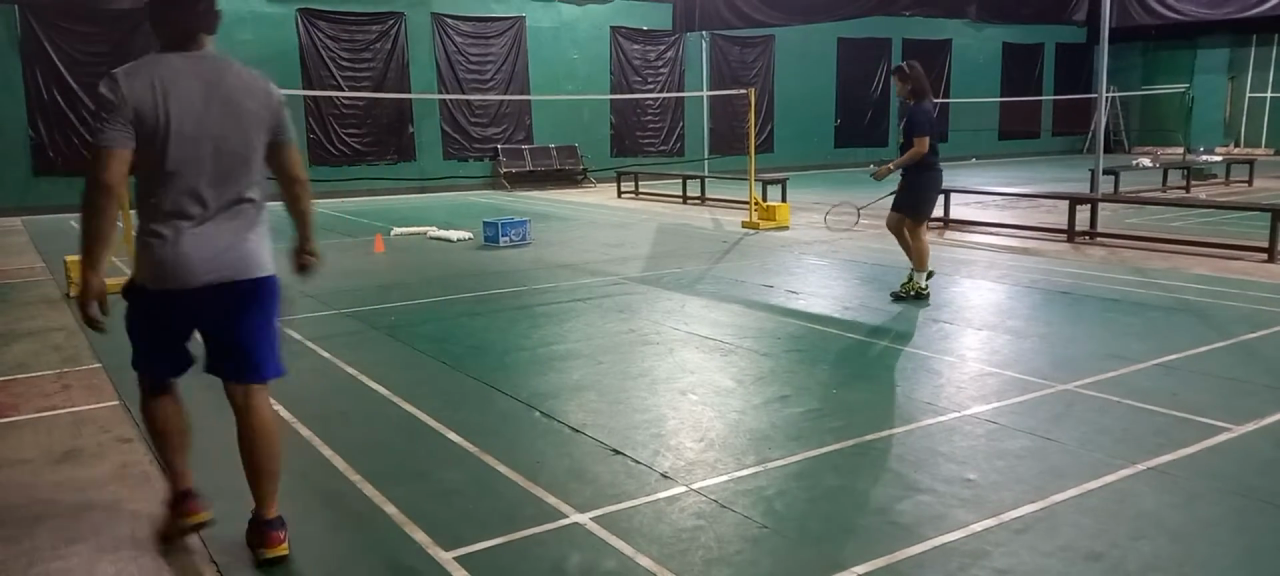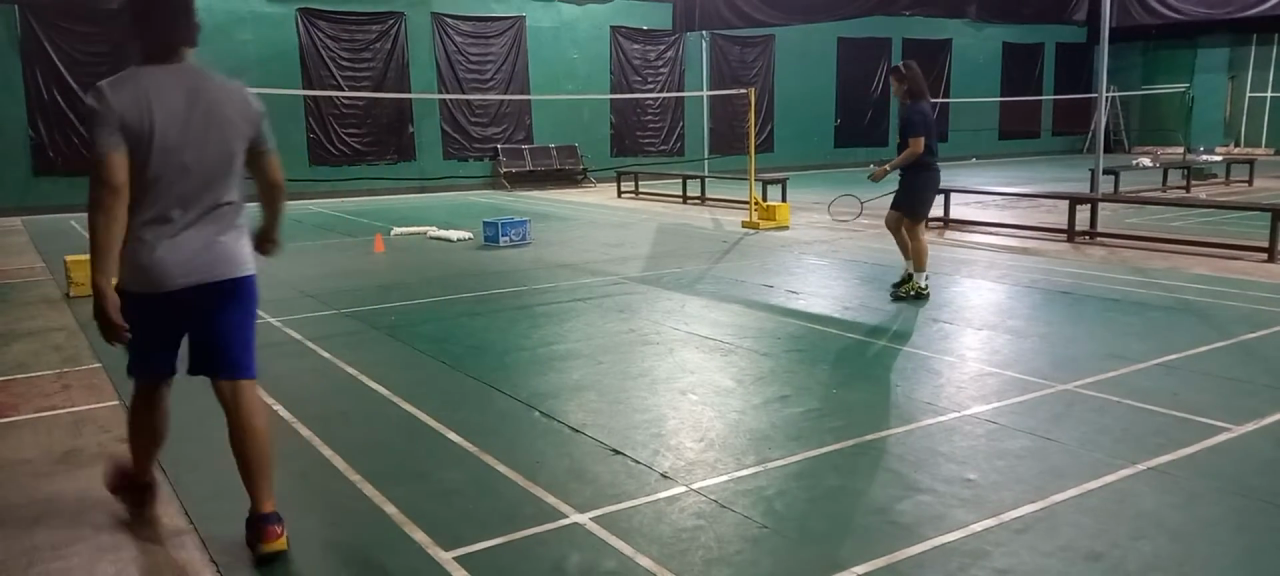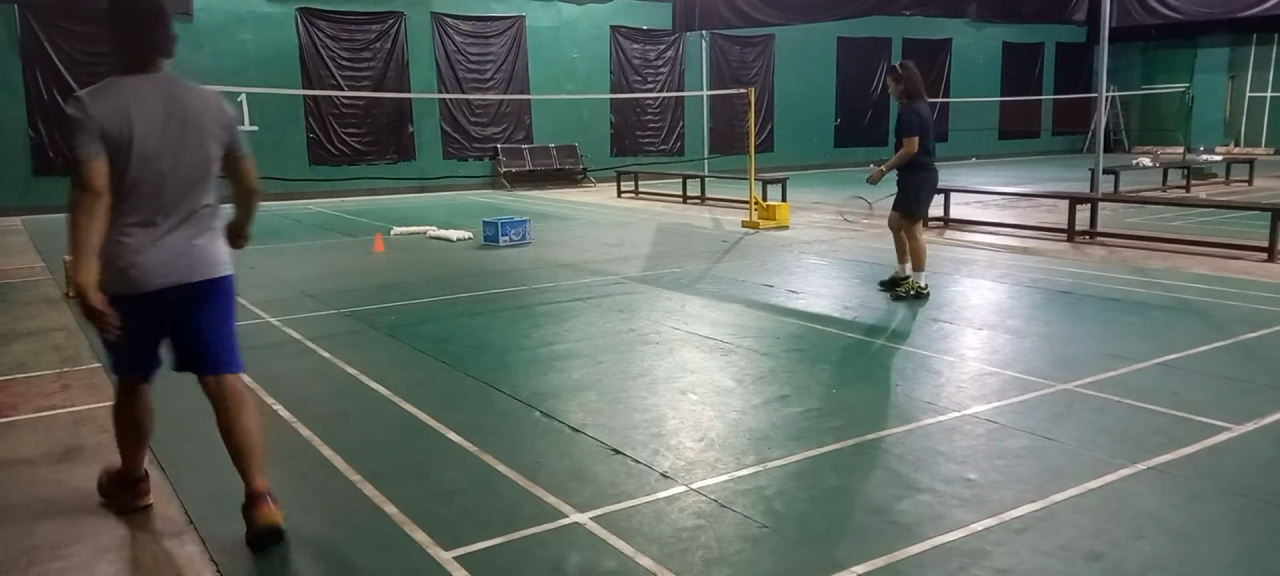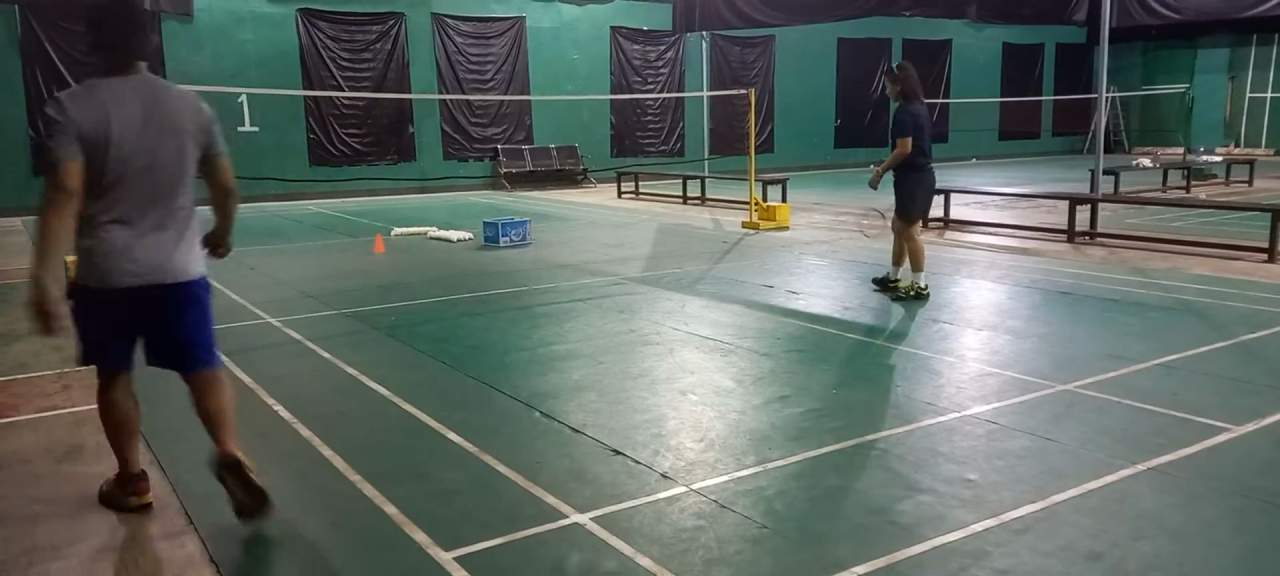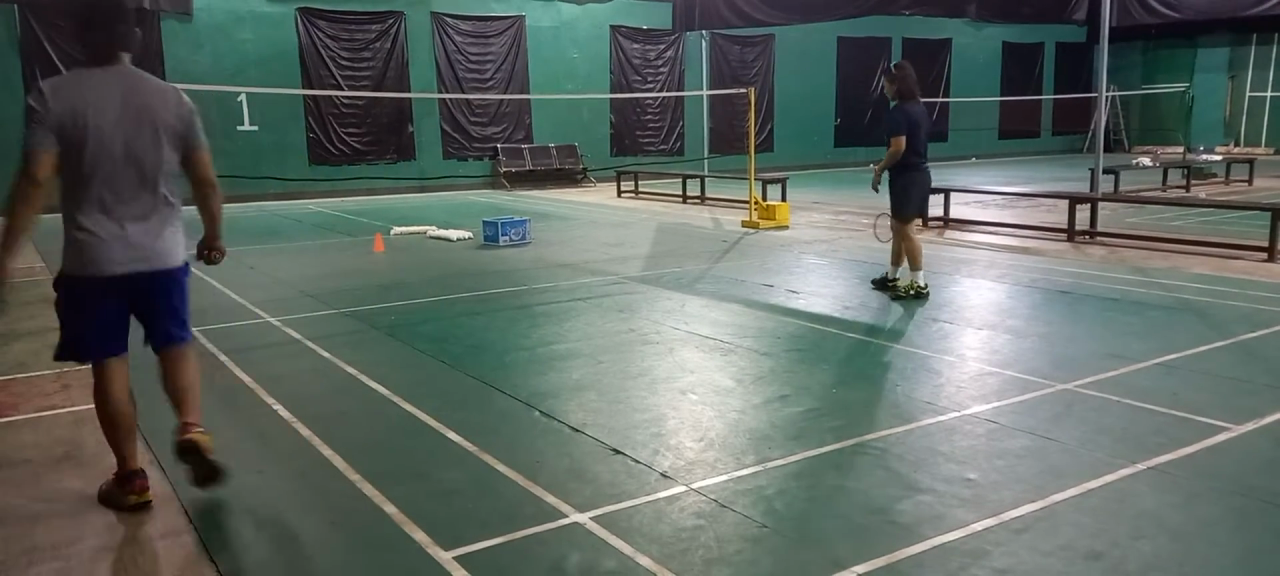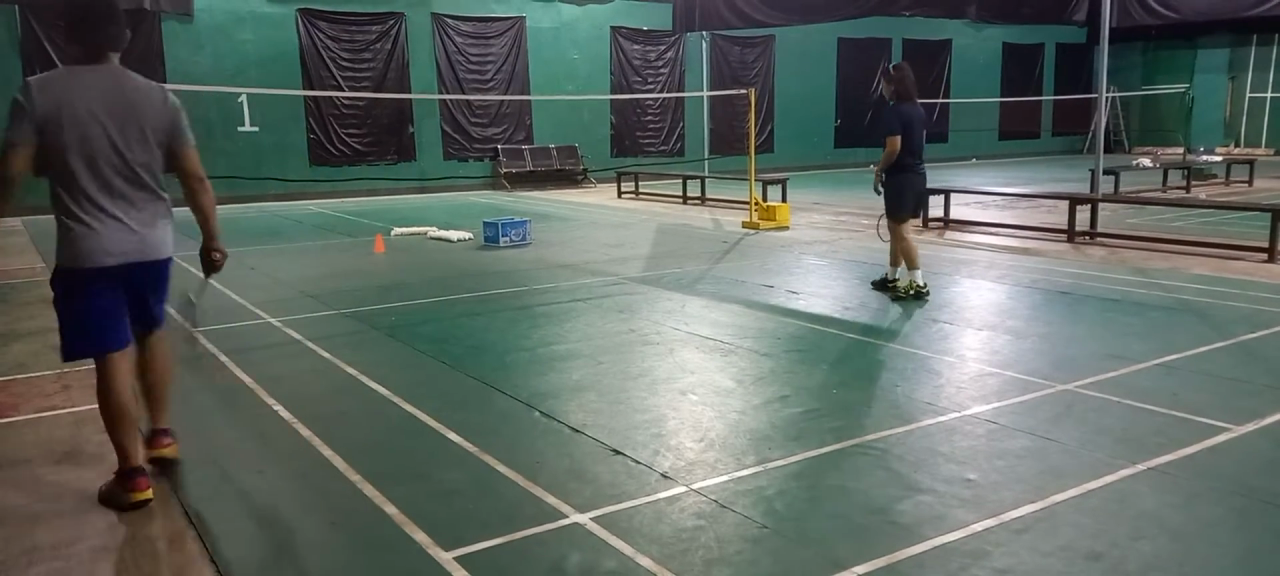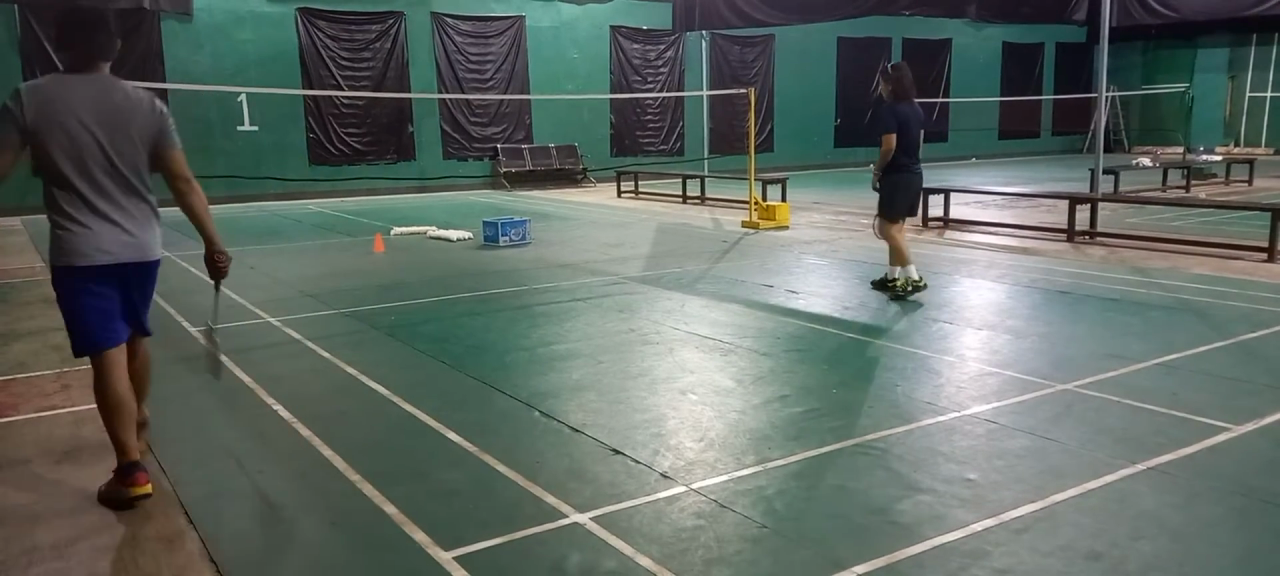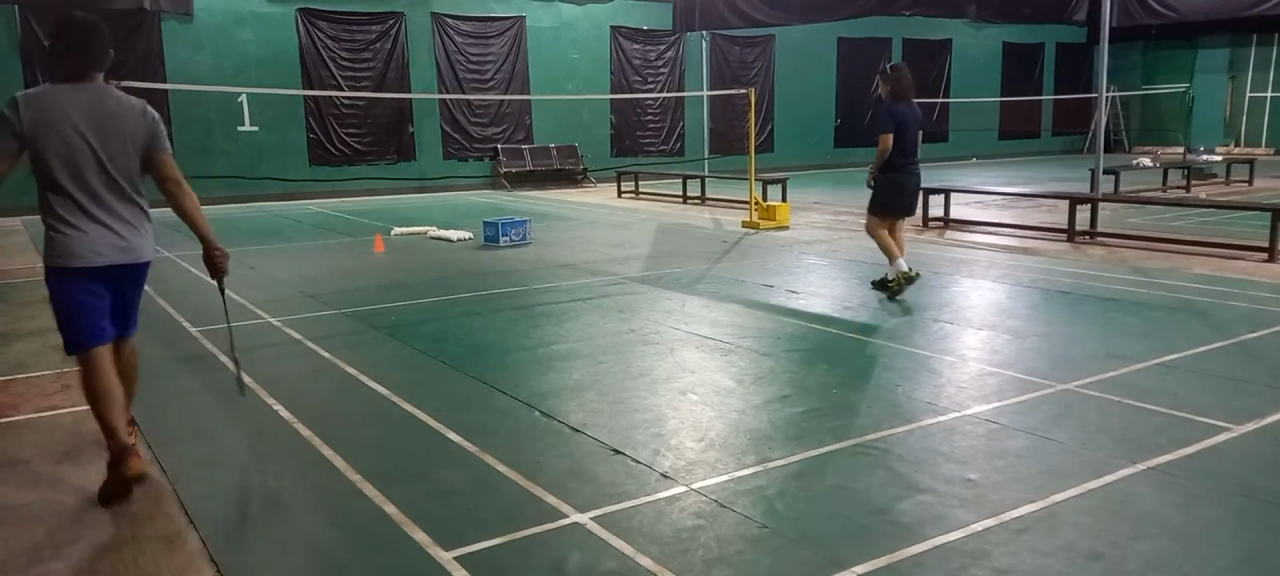
dt=0.1s
person 1, frame 1
left shoulder: (130, 84)
right shoulder: (259, 90)
left elbow: (108, 184)
right elbow: (295, 182)
left wrist: (91, 275)
right wrist: (305, 241)
left hip: (168, 272)
right hip: (247, 266)
left knee: (158, 383)
right knee: (251, 392)
left ankle: (185, 496)
right ankle: (268, 522)
person 1, frame 2
left shoulder: (115, 95)
right shoulder: (239, 99)
left elbow: (112, 189)
right elbow: (273, 184)
left wrist: (102, 282)
right wrist: (269, 229)
left hip: (150, 275)
right hip: (226, 268)
left knee: (151, 385)
right knee: (238, 390)
left ankle: (140, 482)
right ankle: (265, 516)
person 1, frame 3
left shoulder: (93, 106)
right shoulder: (213, 106)
left elbow: (93, 195)
right elbow: (249, 187)
left wrist: (84, 283)
right wrist: (239, 228)
left hip: (130, 275)
right hip: (204, 270)
left knee: (133, 381)
right knee: (224, 381)
left ankle: (132, 480)
right ankle: (260, 500)
person 1, frame 4
left shoulder: (73, 106)
right shoulder: (192, 106)
left elbow: (65, 194)
right elbow: (226, 189)
left wrist: (44, 278)
right wrist: (222, 232)
left hip: (107, 273)
right hip: (179, 269)
left knee: (114, 375)
right knee: (204, 369)
left ankle: (132, 479)
right ankle: (232, 456)
person 1, frame 5
left shoulder: (54, 96)
right shoulder: (173, 99)
right elbow: (206, 181)
right wrist: (212, 235)
left hip: (93, 261)
right hip: (163, 255)
left knee: (110, 366)
right knee: (176, 347)
left ankle: (131, 475)
right ankle: (193, 431)
person 1, frame 6
right shoulder: (160, 98)
right elbow: (195, 178)
right wrist: (211, 239)
left hip: (87, 254)
right hip: (152, 247)
left knee: (112, 360)
right knee: (150, 336)
left ankle: (133, 473)
right ankle: (160, 432)
person 1, frame 7
right shoulder: (147, 105)
right elbow: (183, 182)
right wrist: (212, 243)
left hip: (81, 254)
right hip: (141, 249)
left knee: (107, 356)
right knee: (135, 340)
left ankle: (132, 470)
right ankle: (132, 423)
person 1, frame 8
right shoulder: (140, 113)
right elbow: (174, 185)
right wrist: (209, 243)
left hip: (74, 256)
right hip: (132, 251)
left knee: (96, 354)
right knee: (121, 340)
left ankle: (124, 452)
right ankle: (121, 424)
person 2, frame 1
left shoulder: (919, 111)
right shoulder: (916, 109)
left elbow: (921, 148)
left wrist: (891, 167)
right wrist: (900, 172)
left hip: (924, 177)
right hip: (915, 177)
left knee: (915, 229)
right knee: (894, 223)
left ankle: (920, 285)
right ankle: (921, 269)
person 2, frame 2
left shoulder: (915, 111)
right shoulder: (916, 108)
left elbow: (916, 149)
left wrist: (887, 168)
right wrist: (894, 169)
left hip: (922, 177)
right hip: (914, 177)
left knee: (913, 229)
right knee: (892, 222)
left ankle: (919, 285)
right ankle: (911, 270)
person 2, frame 3
left shoulder: (908, 111)
right shoulder: (920, 107)
left elbow: (910, 148)
left wrist: (883, 170)
left hip: (917, 177)
right hip: (919, 175)
left knee: (911, 229)
right knee: (895, 223)
left ankle: (919, 285)
right ankle: (901, 275)
person 2, frame 4
left shoulder: (904, 112)
right shoulder: (919, 108)
left elbow: (904, 149)
left wrist: (880, 171)
left hip: (913, 178)
right hip: (918, 176)
left knee: (909, 230)
right knee: (899, 228)
left ankle: (919, 286)
right ankle: (893, 277)
person 2, frame 5
left shoulder: (899, 111)
right shoulder: (919, 108)
left elbow: (898, 148)
left wrist: (879, 171)
left hip: (906, 177)
right hip: (919, 174)
left knee: (906, 230)
right knee: (899, 228)
left ankle: (919, 284)
right ankle: (892, 278)
person 2, frame 6
left shoulder: (895, 111)
right shoulder: (917, 109)
left elbow: (893, 148)
left wrist: (878, 172)
left hip: (901, 178)
right hip: (916, 175)
left knee: (900, 231)
right knee: (896, 229)
left ankle: (918, 284)
right ankle: (892, 278)
person 2, frame 7
left shoulder: (890, 110)
right shoulder: (915, 109)
left elbow: (889, 147)
right elbow: (918, 142)
left wrist: (877, 172)
left hip: (896, 177)
right hip: (913, 175)
left knee: (888, 230)
right knee: (895, 228)
left ankle: (914, 279)
right ankle: (893, 278)
person 2, frame 8
left shoulder: (887, 110)
right shoulder: (914, 109)
left elbow: (885, 147)
right elbow: (917, 143)
left wrist: (873, 170)
left hip: (893, 177)
right hip: (911, 175)
left knee: (875, 227)
right knee: (895, 227)
left ankle: (904, 271)
right ankle: (893, 277)
